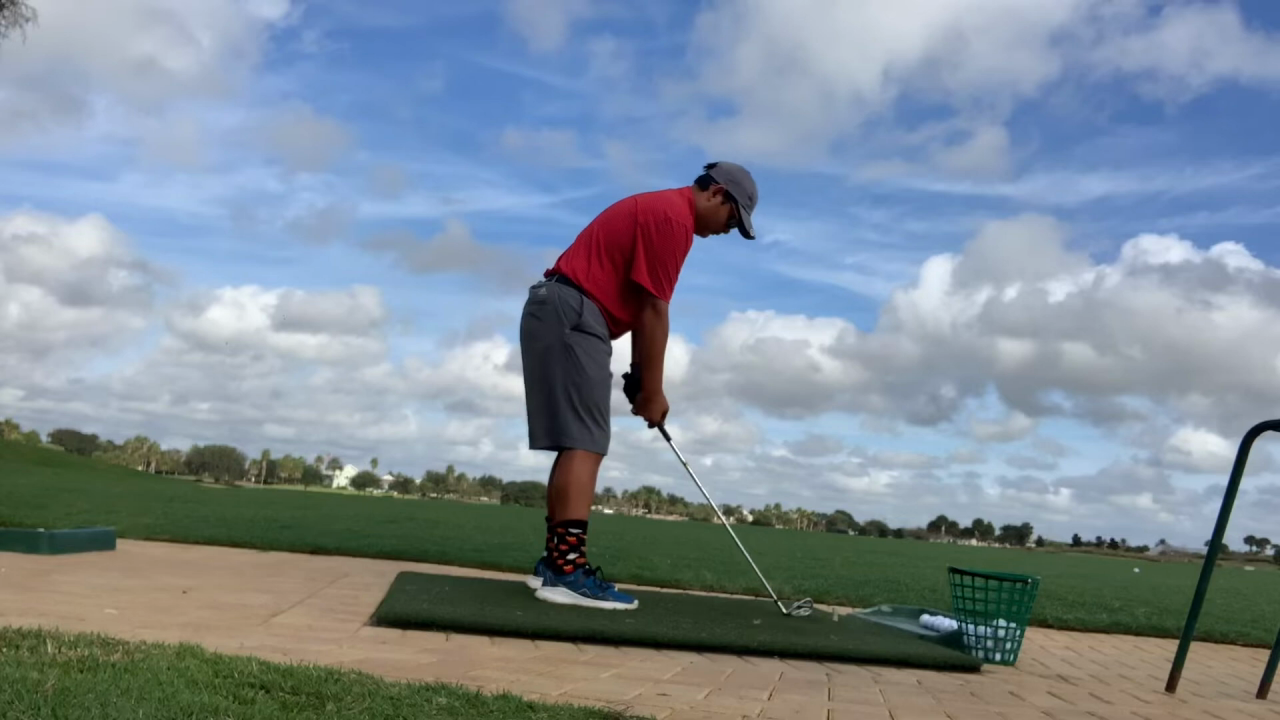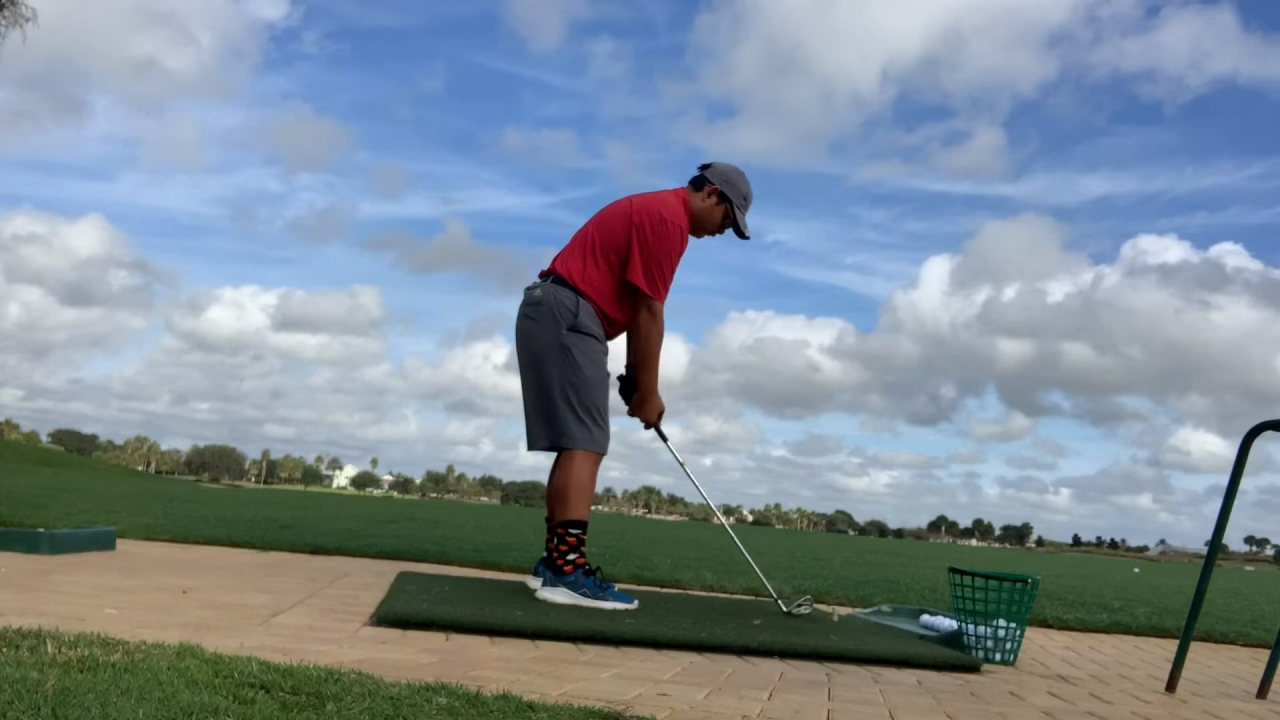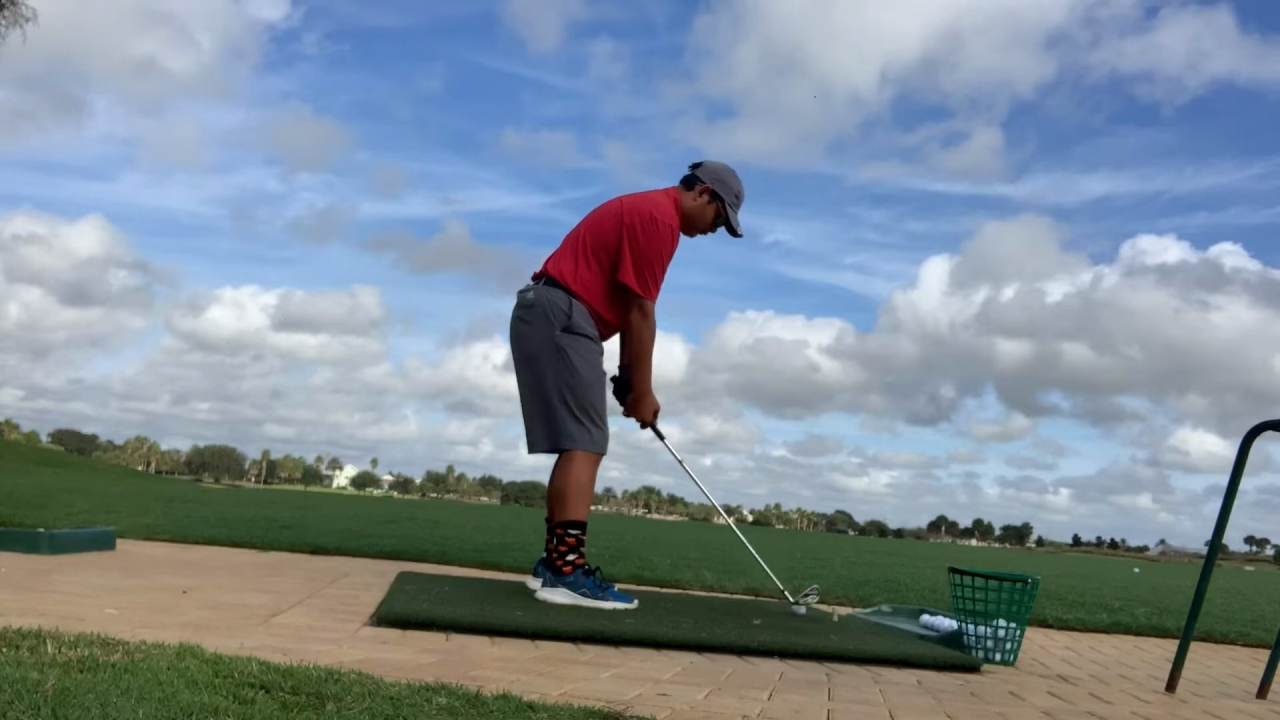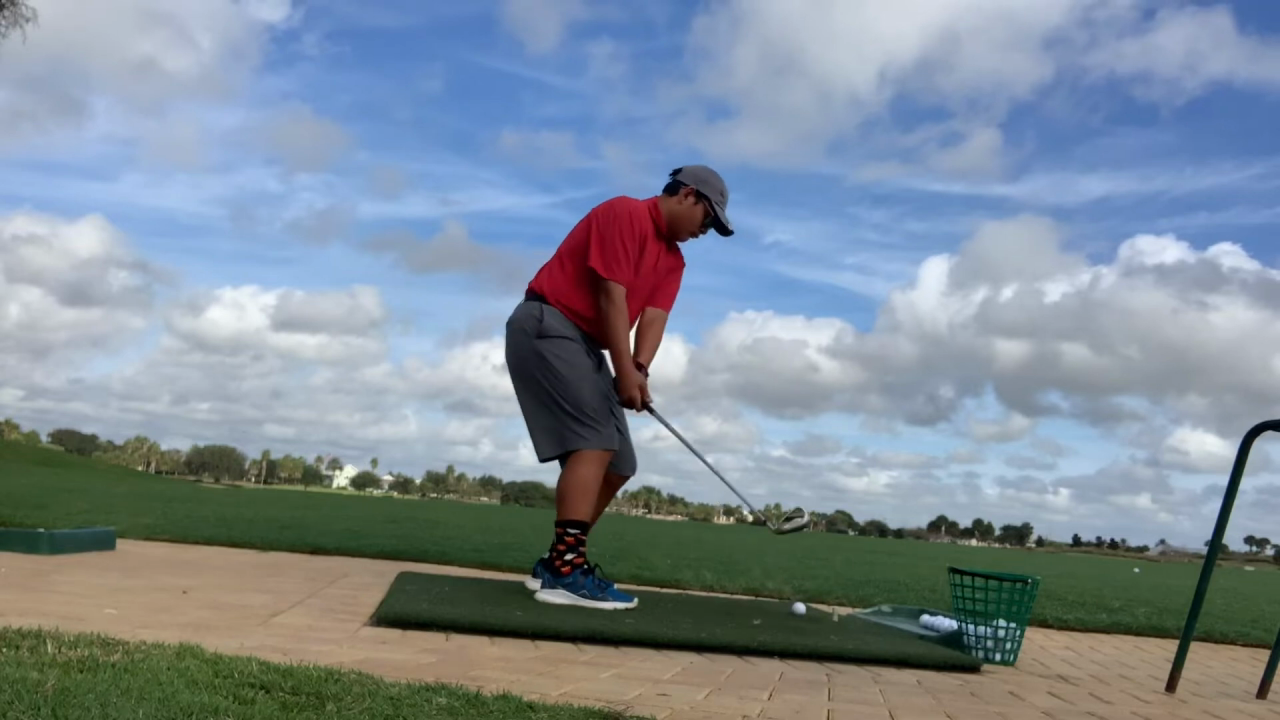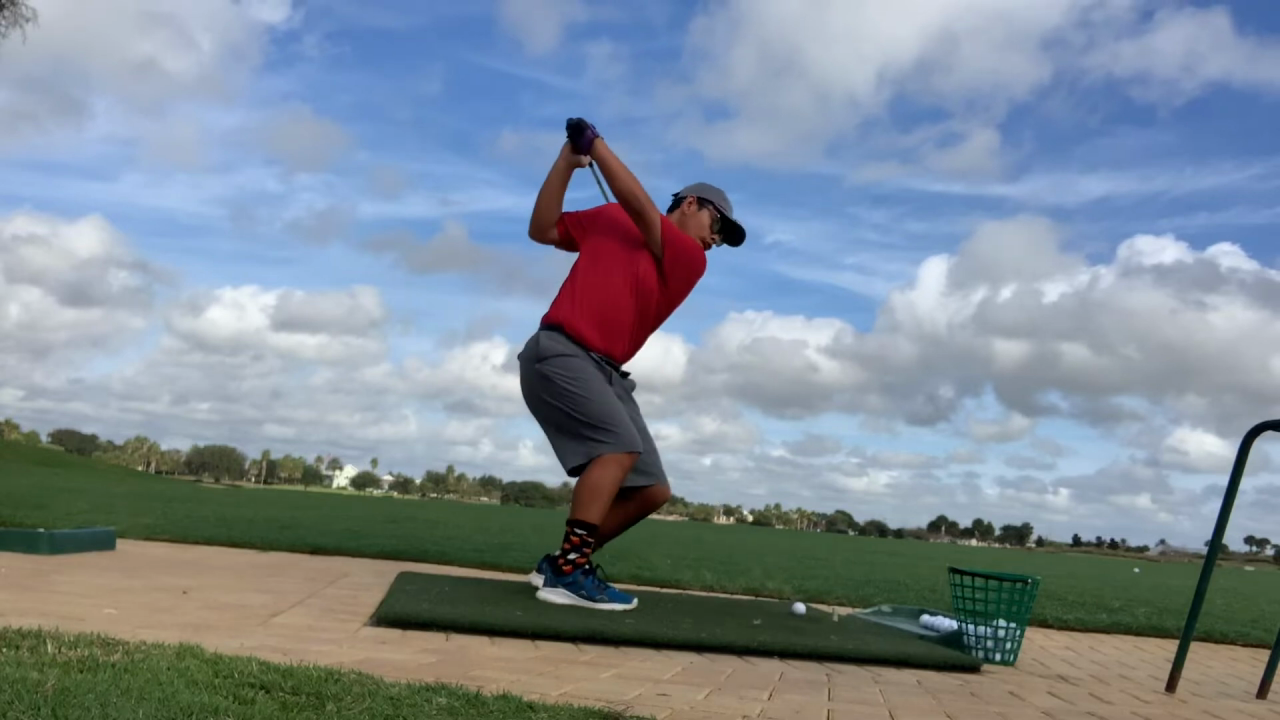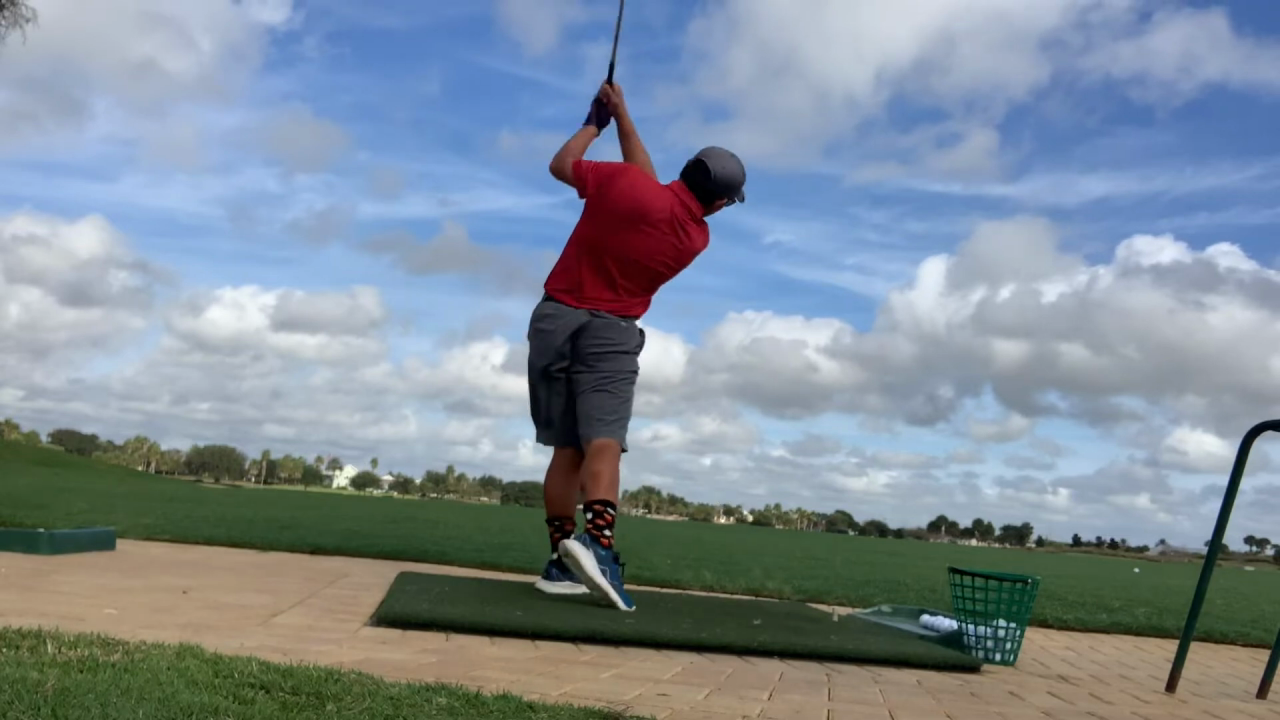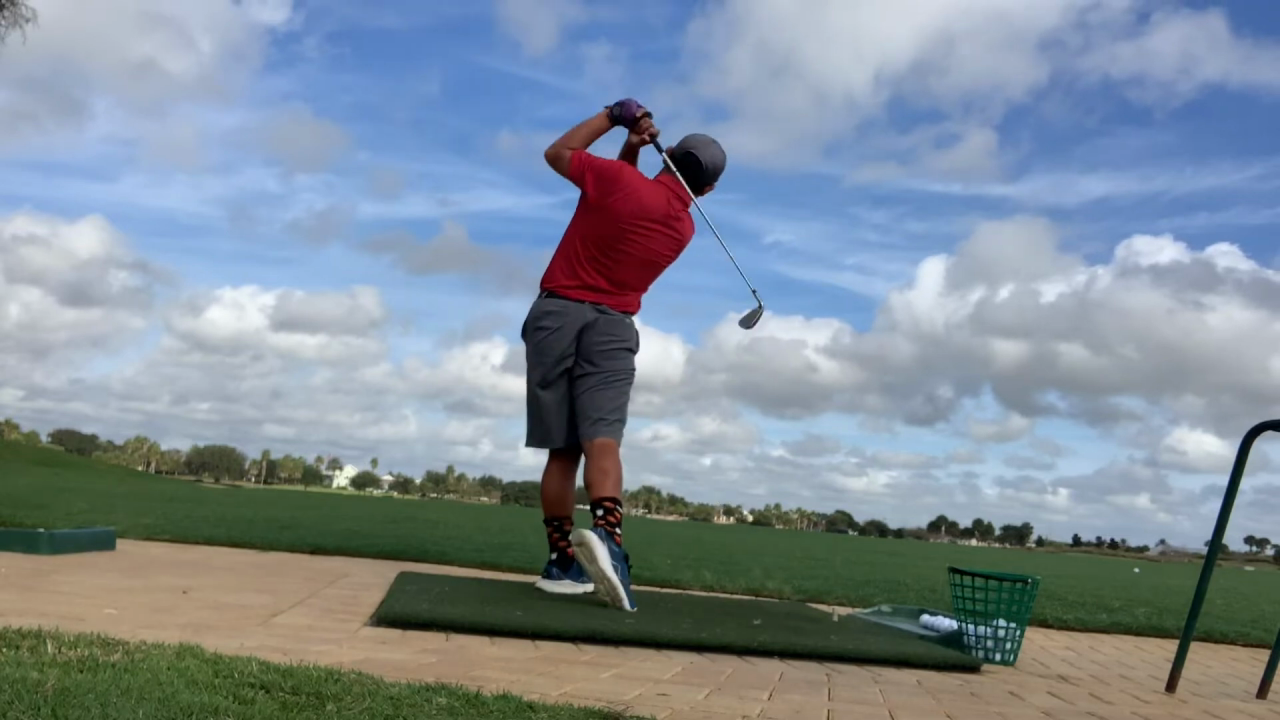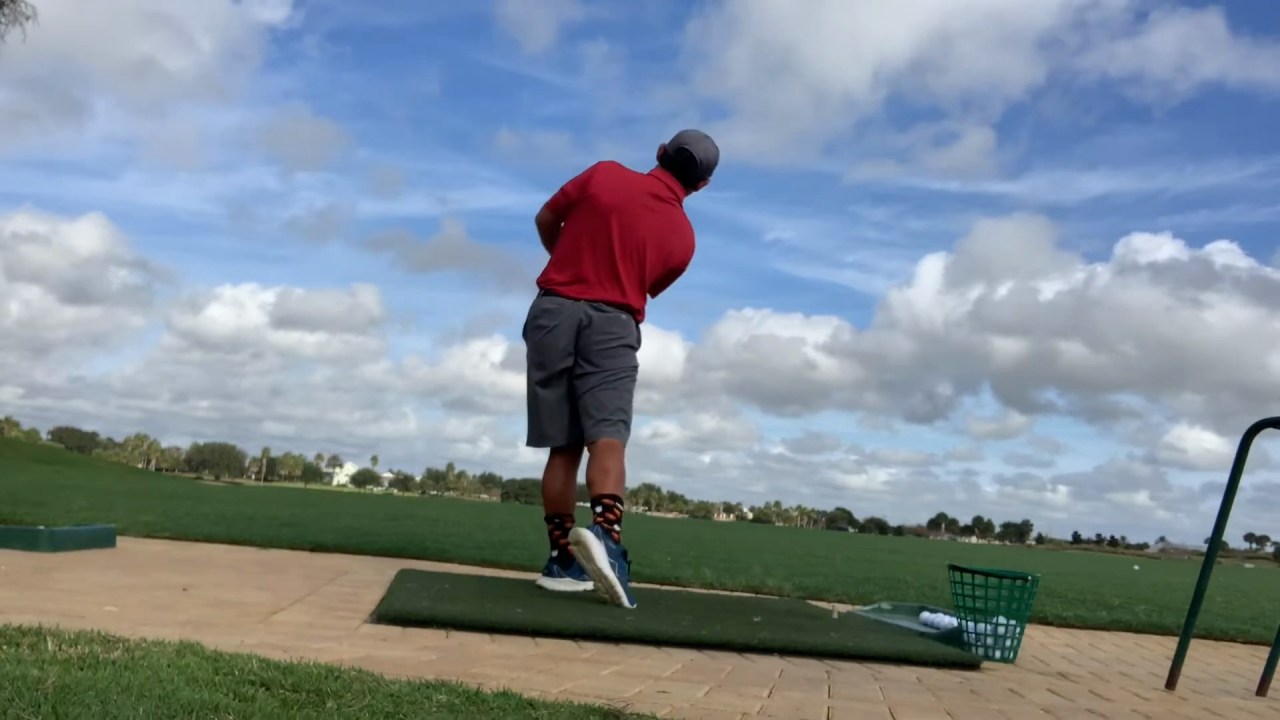
dt=0.5s
person 1, frame 1
left shoulder: (660, 209)
right shoulder: (673, 217)
left elbow: (640, 306)
right elbow: (653, 311)
left wrist: (640, 377)
right wrist: (653, 390)
left hip: (559, 314)
right hip: (571, 316)
left knee: (576, 441)
right knee: (585, 442)
left ankle: (556, 563)
right ankle: (569, 571)
person 1, frame 2
left shoulder: (654, 210)
right shoulder: (669, 218)
left elbow: (635, 307)
right elbow: (649, 312)
left wrist: (634, 376)
right wrist: (648, 391)
left hip: (553, 314)
right hip: (567, 316)
left knee: (576, 443)
right knee: (585, 443)
left ankle: (555, 563)
right ankle: (567, 570)
person 1, frame 3
left shoulder: (649, 213)
right shoulder: (658, 218)
left elbow: (630, 308)
right elbow: (640, 312)
left wrist: (627, 375)
right wrist: (643, 390)
left hip: (549, 316)
right hip: (560, 316)
left knee: (576, 443)
right knee: (584, 443)
left ankle: (555, 562)
right ankle: (567, 571)
person 1, frame 4
left shoulder: (672, 260)
right shoulder: (623, 212)
left elbow: (655, 316)
right elbow: (611, 292)
left wrist: (640, 369)
right wrist: (623, 367)
left hip: (585, 347)
right hip: (546, 329)
left knee: (618, 464)
right knee: (596, 443)
left ankle: (557, 564)
right ankle: (565, 570)
person 1, frame 5
left shoulder: (691, 260)
right shoulder: (608, 219)
left elbow: (639, 207)
right elbow: (542, 230)
left wrist: (594, 144)
right wrist: (568, 158)
left hip: (604, 372)
right hip: (556, 354)
left knee: (652, 491)
right knee: (619, 448)
left ankle: (565, 561)
right ankle: (568, 570)
person 1, frame 6
left shoulder: (625, 184)
right shoulder: (696, 238)
left elbow: (560, 165)
left wrist: (602, 114)
right wrist: (623, 117)
left hip: (555, 319)
right hip: (610, 333)
left knee: (566, 446)
right knee: (602, 442)
left ankle: (562, 560)
right ankle: (596, 538)
person 1, frame 7
left shoulder: (620, 185)
right shoulder: (683, 230)
left elbow: (556, 153)
left wrist: (616, 115)
right wrist: (636, 147)
left hip: (554, 316)
right hip: (610, 328)
left knee: (562, 448)
right knee: (602, 439)
left ankle: (561, 561)
right ankle: (605, 534)
person 1, frame 8
left shoulder: (604, 174)
right shoulder: (682, 237)
left elbow: (545, 220)
left hip: (554, 312)
right hip: (612, 324)
left knee: (563, 445)
right knee: (607, 435)
left ankle: (562, 558)
right ankle: (604, 531)
